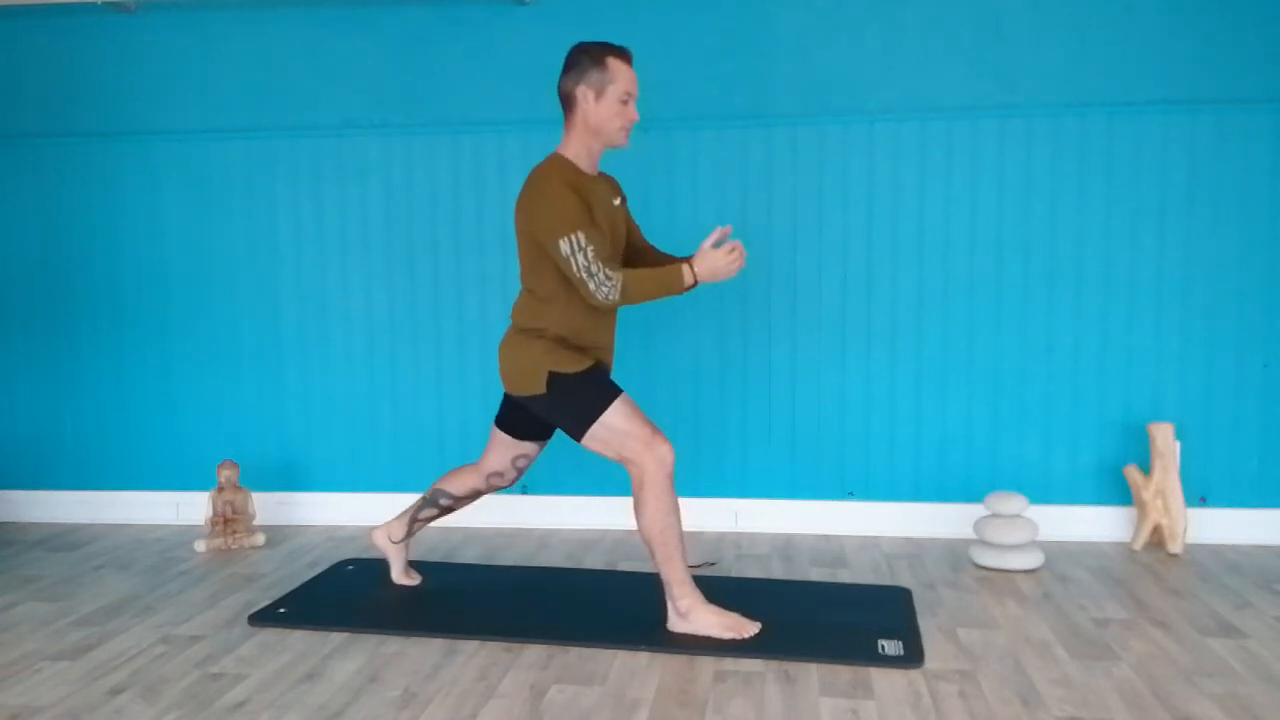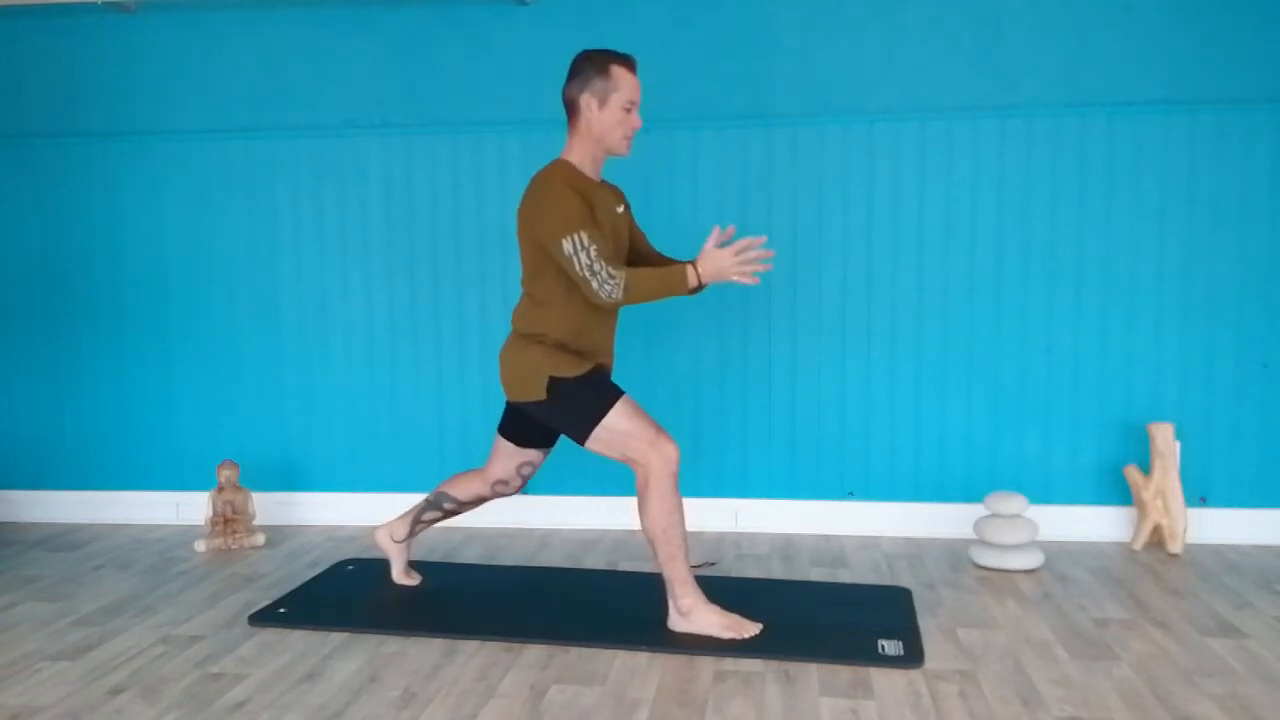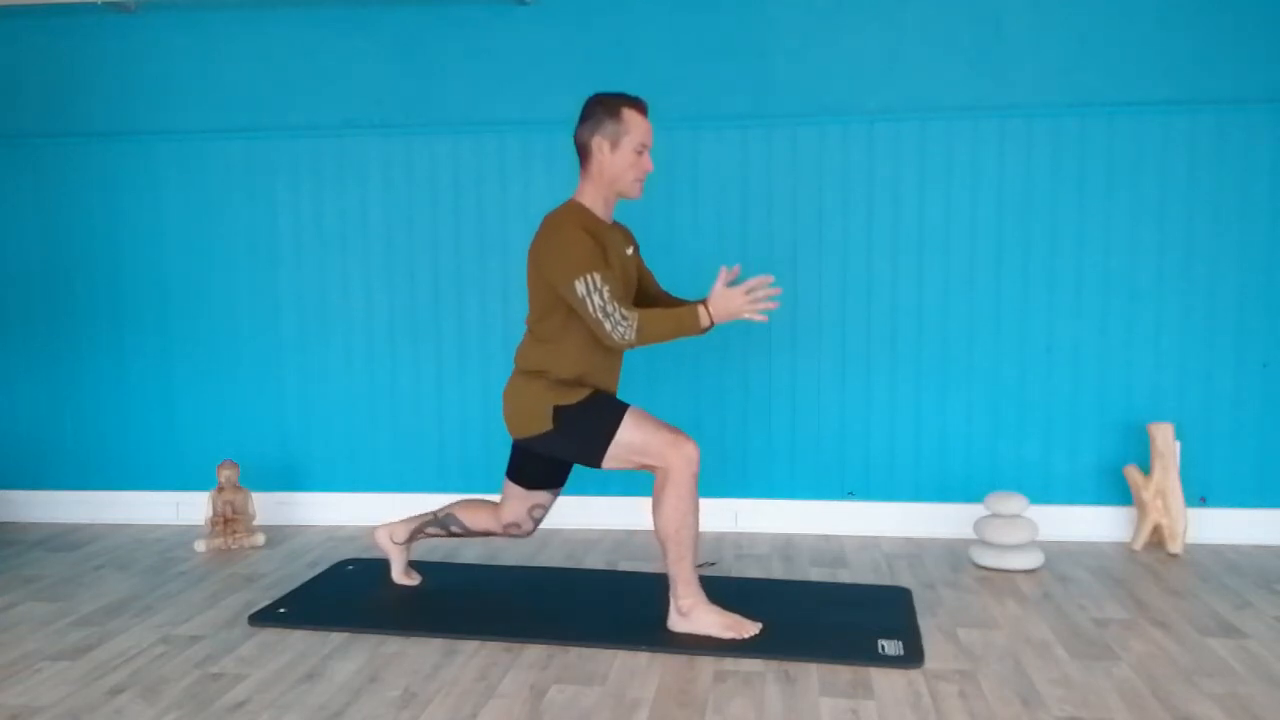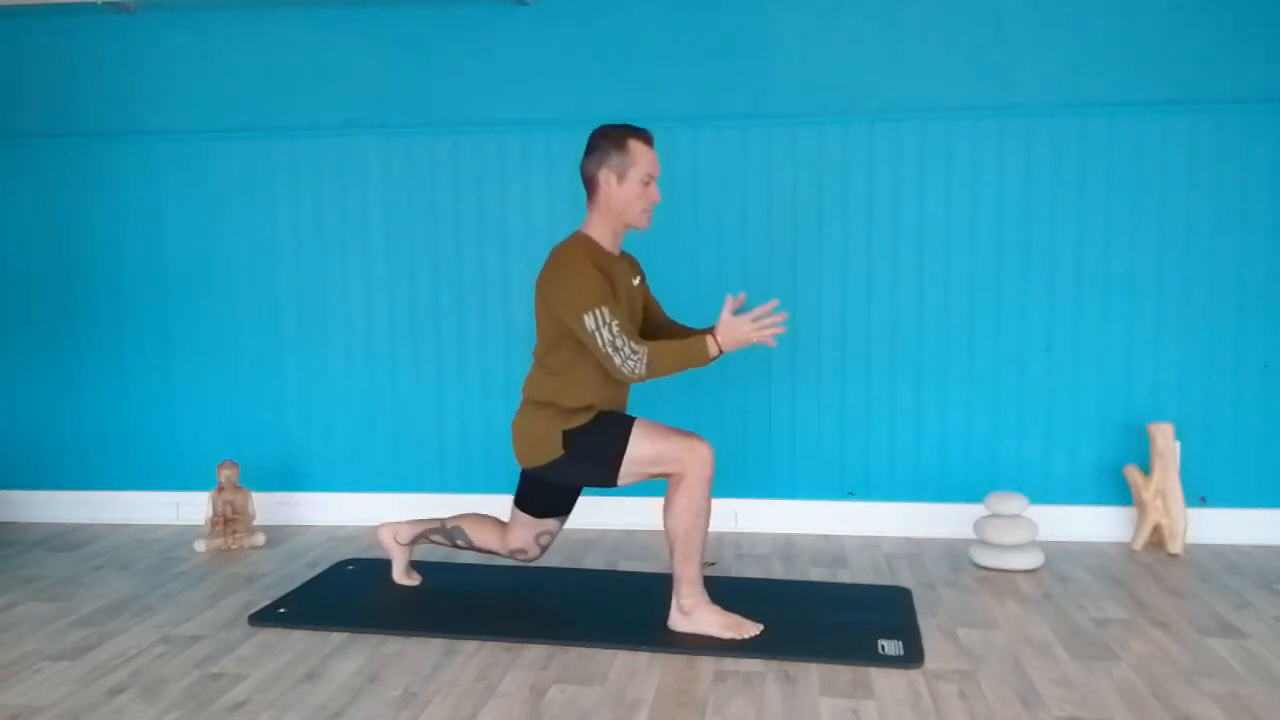
dt=0.5s
person 1, frame 1
left shoulder: (605, 189)
right shoulder: (552, 189)
left elbow: (641, 258)
right elbow: (603, 286)
left wrist: (699, 262)
right wrist: (694, 273)
left hip: (553, 359)
right hip: (549, 360)
left knee: (495, 472)
right knee: (653, 454)
left ankle: (396, 533)
right ankle: (686, 606)
person 1, frame 2
left shoulder: (607, 197)
right shoulder: (554, 193)
left elbow: (645, 263)
right elbow: (606, 285)
left wrist: (707, 267)
right wrist: (699, 273)
left hip: (555, 364)
right hip: (547, 366)
left knee: (500, 479)
right knee: (658, 453)
left ankle: (398, 532)
right ankle: (686, 606)
person 1, frame 3
left shoulder: (618, 237)
right shoulder: (565, 234)
left elbow: (656, 305)
right elbow: (619, 328)
left wrist: (711, 306)
right wrist: (708, 315)
left hip: (557, 401)
right hip: (550, 401)
left knee: (513, 520)
right knee: (679, 454)
left ankle: (399, 535)
right ankle: (688, 606)
person 1, frame 4
left shoulder: (624, 267)
right shoulder: (574, 267)
left elbow: (661, 333)
right elbow: (628, 361)
left wrist: (714, 333)
right wrist: (716, 344)
left hip: (567, 428)
right hip: (559, 430)
left knee: (519, 545)
right knee: (693, 457)
left ankle: (402, 535)
right ankle: (689, 606)
